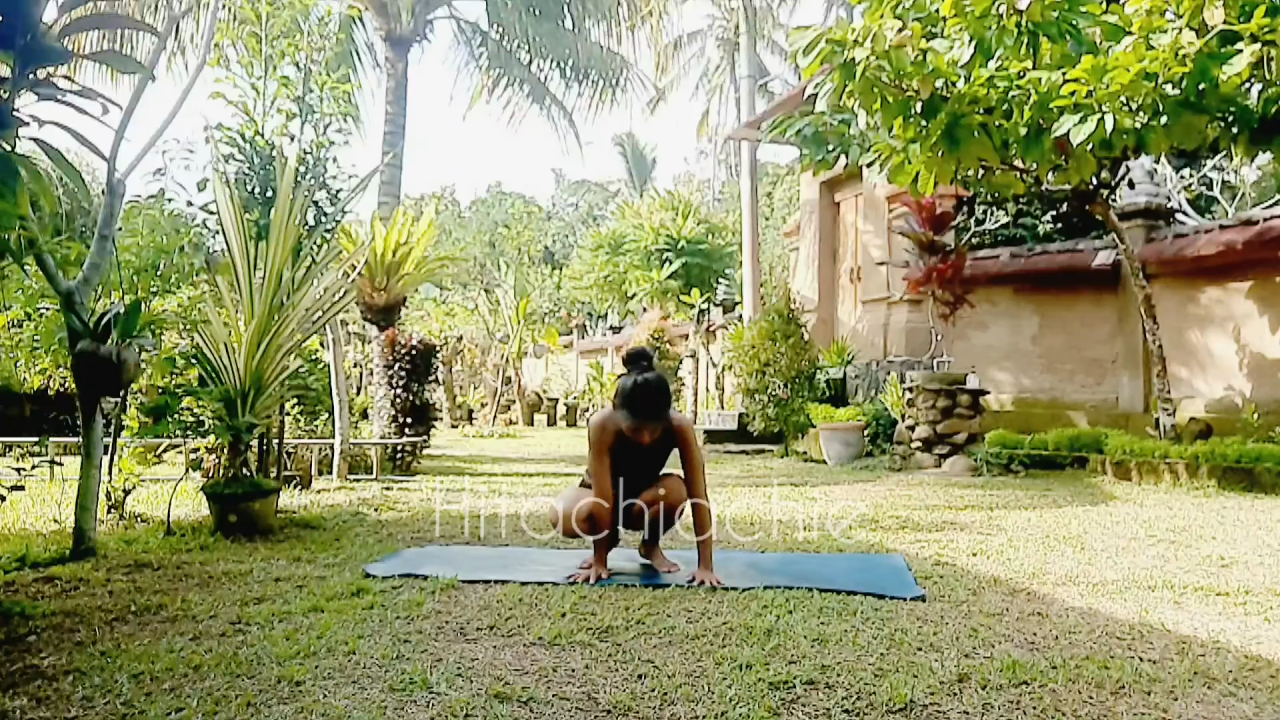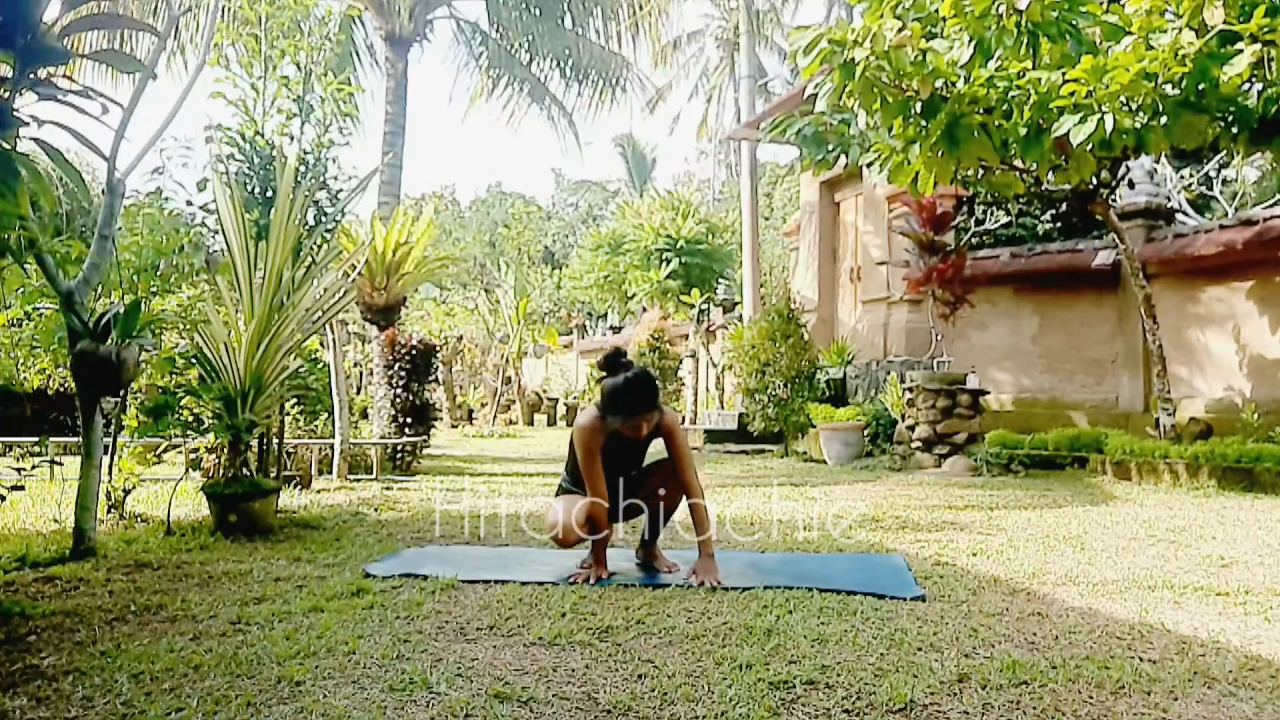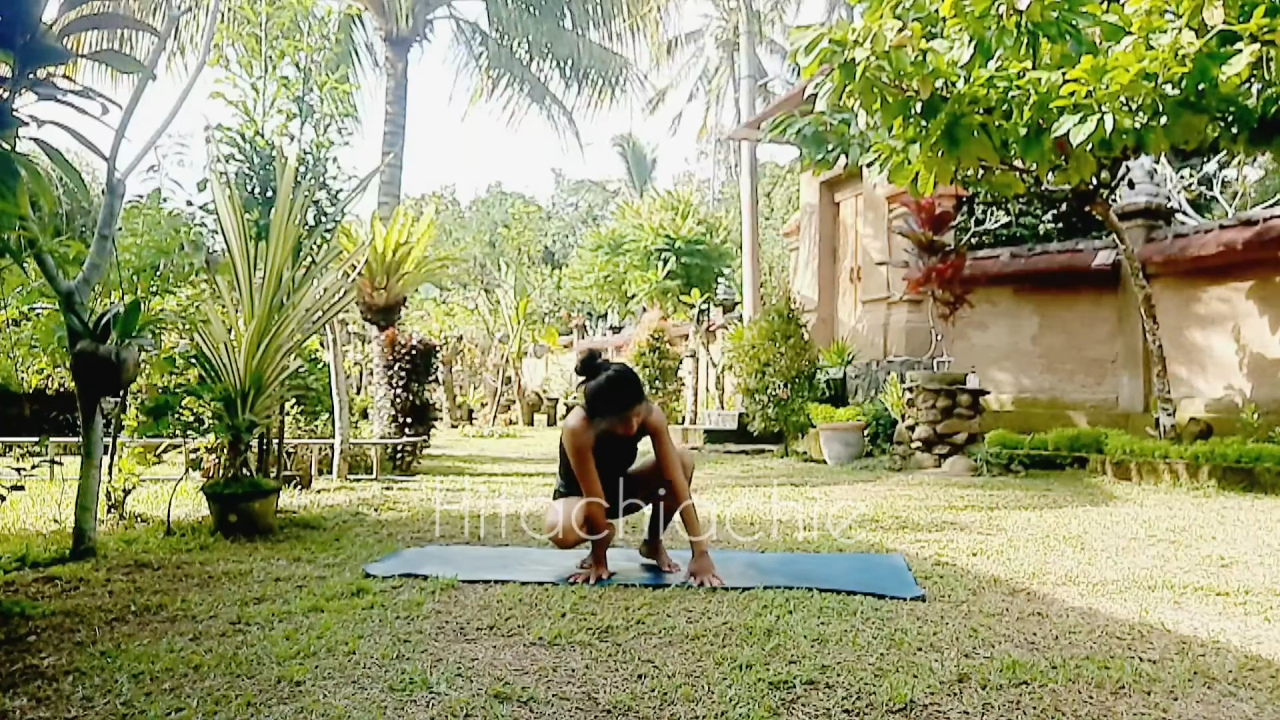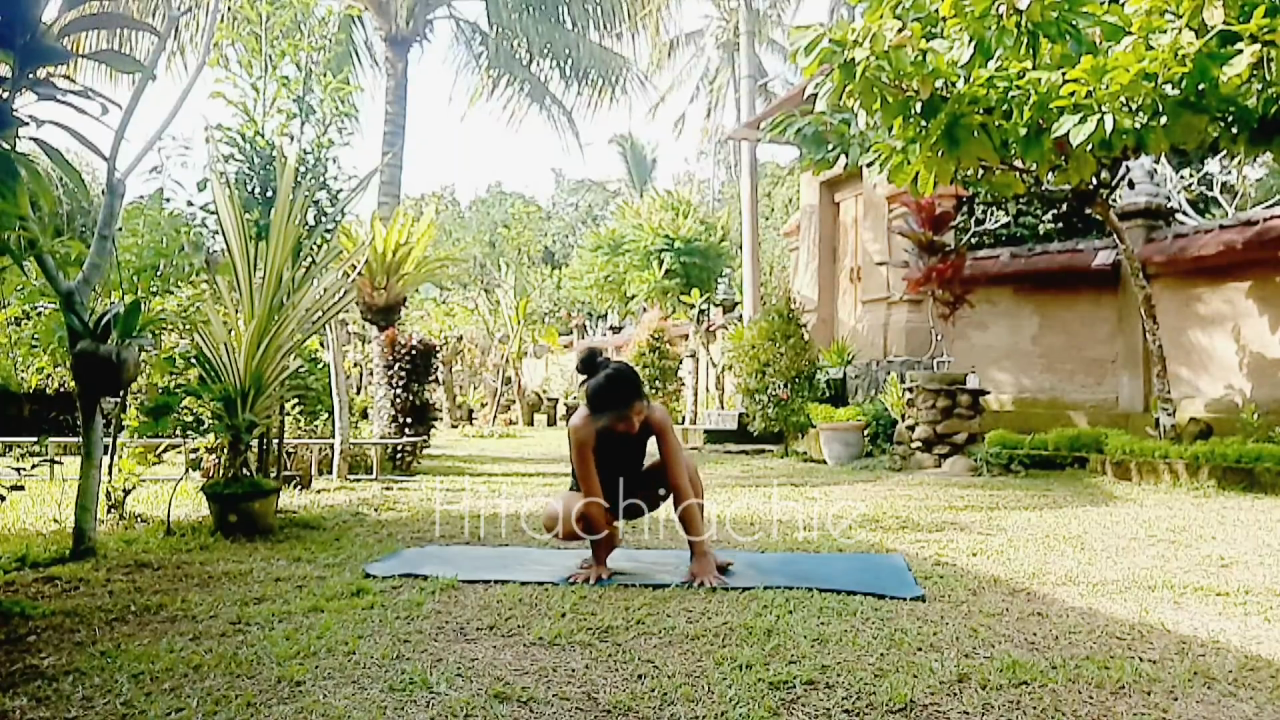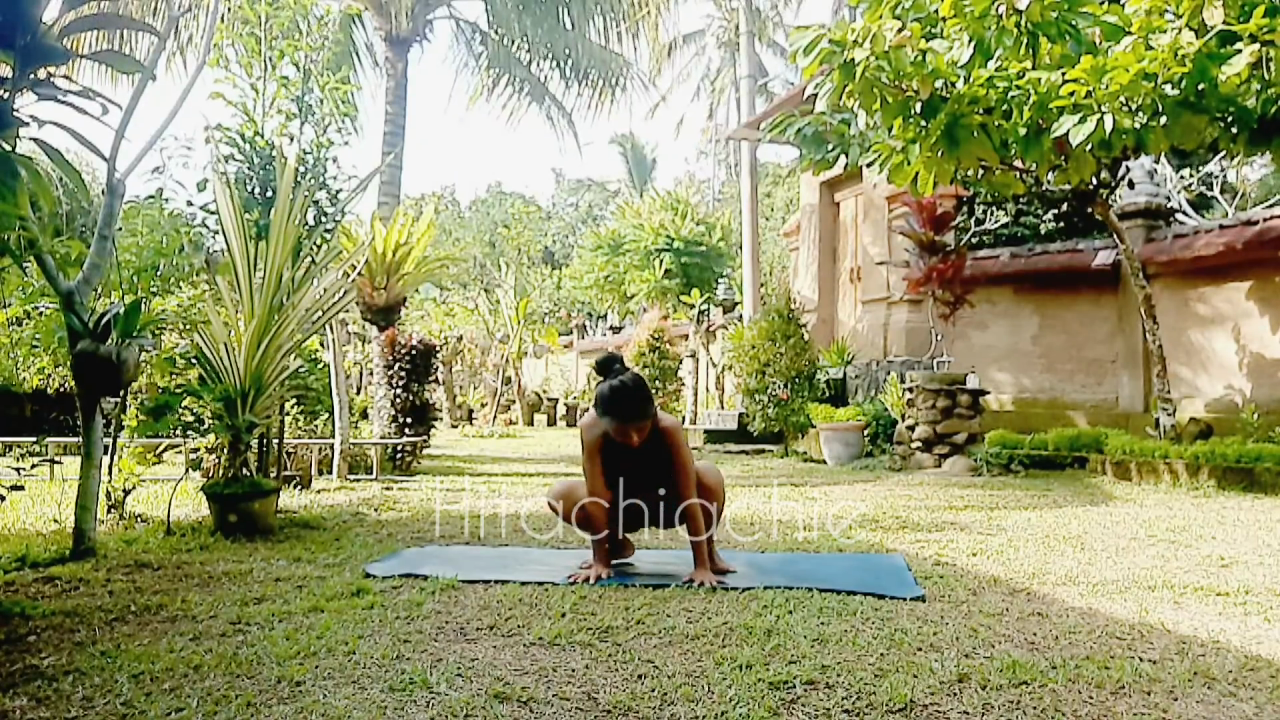
dt=0.4s
person 1, frame 1
left shoulder: (680, 427)
right shoulder: (602, 424)
left elbow: (698, 497)
right elbow: (602, 500)
left wrist: (705, 565)
right wrist: (599, 562)
left hip: (643, 499)
right hip: (606, 496)
left knee: (677, 491)
right knee: (562, 516)
left ankle: (650, 545)
right ankle: (608, 538)
person 1, frame 2
left shoulder: (665, 420)
right shoulder: (588, 426)
left elbow: (691, 485)
right elbow: (597, 500)
left wrist: (706, 556)
right wrist: (599, 562)
left hip: (625, 492)
right hip: (581, 494)
left knee: (673, 475)
right knee: (562, 532)
left ankle: (649, 547)
right ankle: (601, 536)
person 1, frame 3
left shoulder: (651, 416)
right shoulder: (578, 428)
left elbow: (677, 483)
right elbow: (594, 500)
left wrist: (700, 553)
right wrist: (599, 562)
left hip: (621, 488)
right hip: (578, 495)
left knee: (683, 461)
right knee: (561, 533)
left ankle: (653, 543)
right ankle: (603, 535)
person 1, frame 4
left shoulder: (656, 415)
right shoulder: (582, 426)
left elbow: (681, 485)
right elbow: (593, 500)
left wrist: (701, 554)
right wrist: (599, 562)
left hip: (635, 491)
right hip: (597, 497)
left knee: (684, 464)
right knee: (554, 519)
left ankle: (702, 552)
right ankle: (607, 537)
person 1, frame 5
left shoulder: (668, 427)
right shoulder: (592, 428)
left elbow: (689, 498)
right elbow: (595, 498)
left wrist: (702, 566)
right wrist: (599, 561)
left hip: (664, 501)
right hip: (620, 505)
left knee: (709, 476)
right knee: (559, 496)
left ankle: (710, 552)
right ankle: (618, 543)
